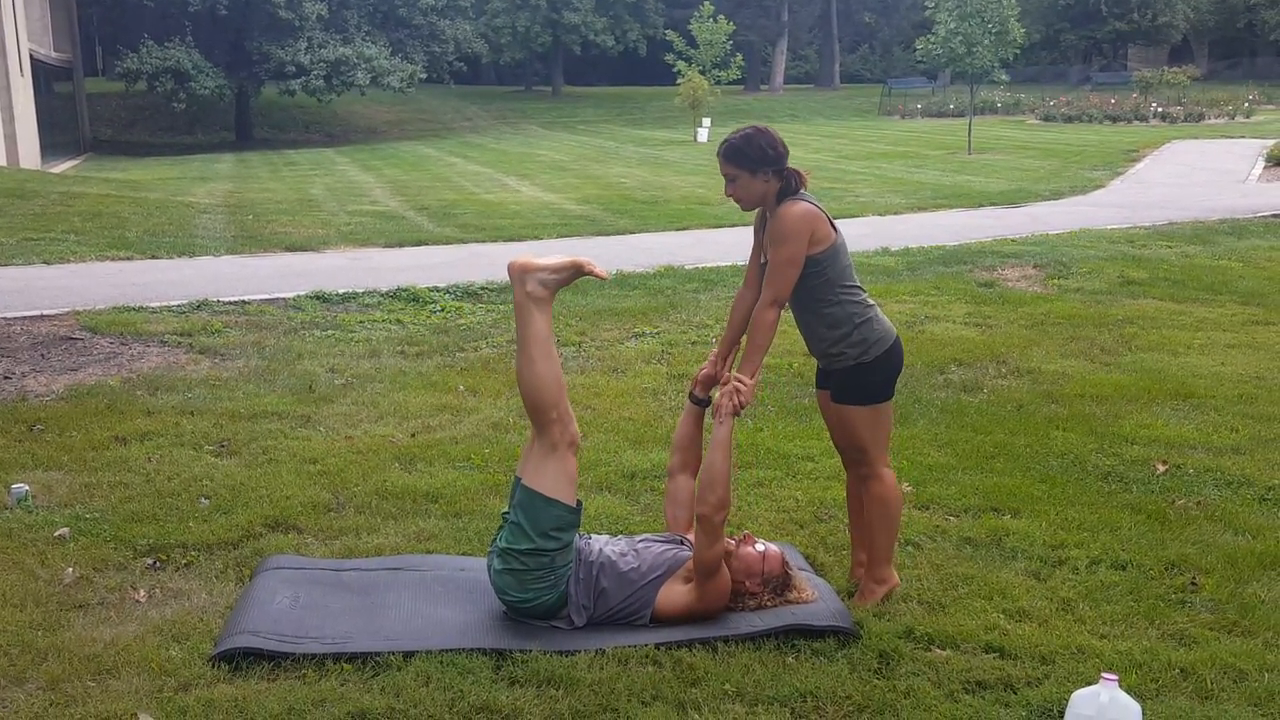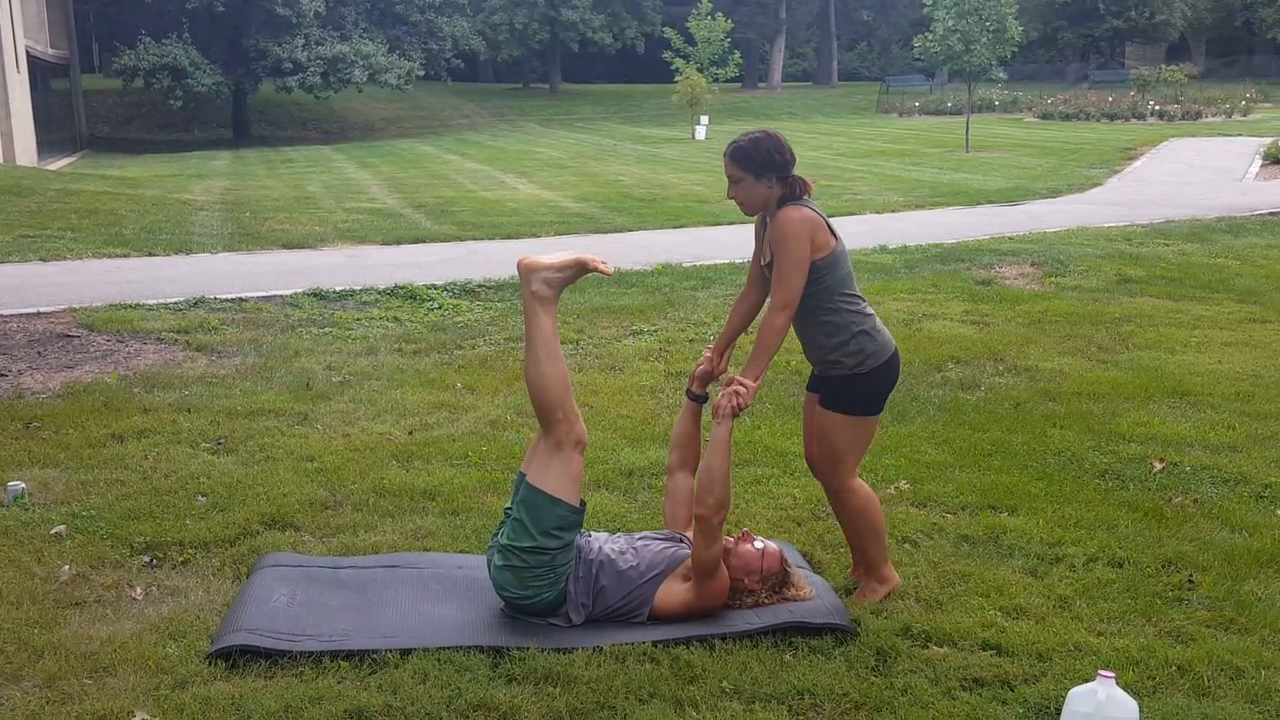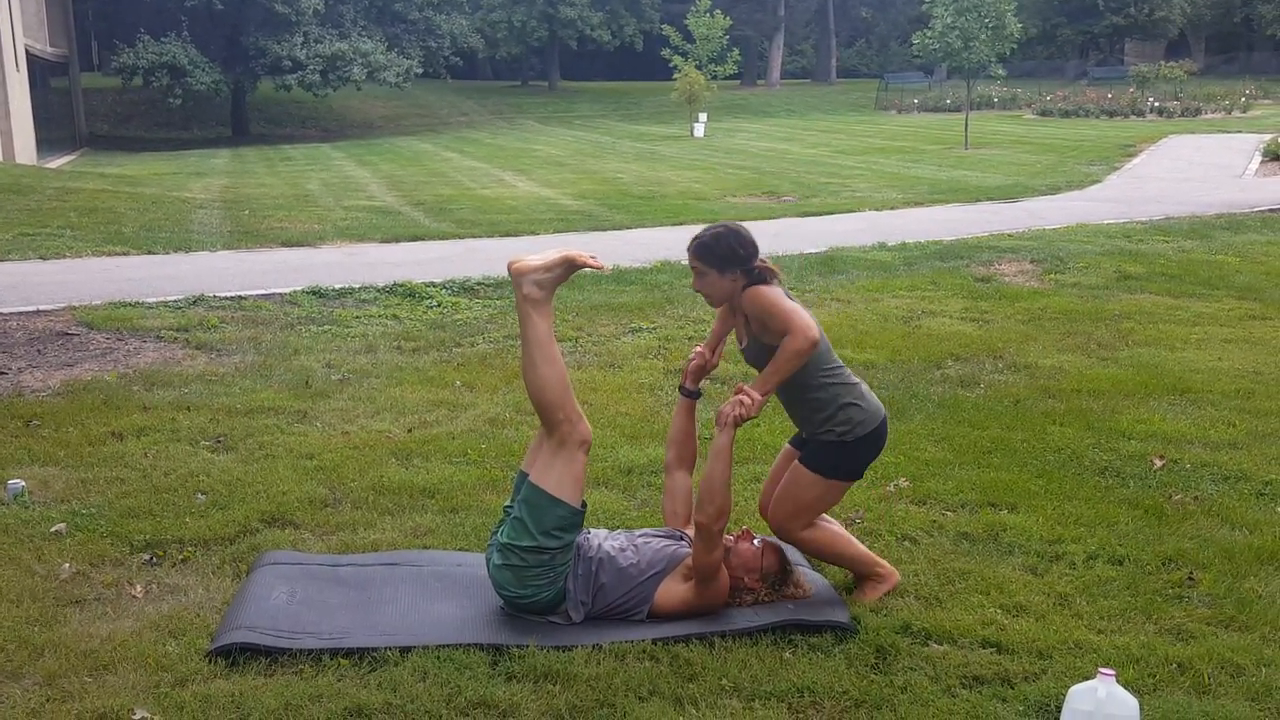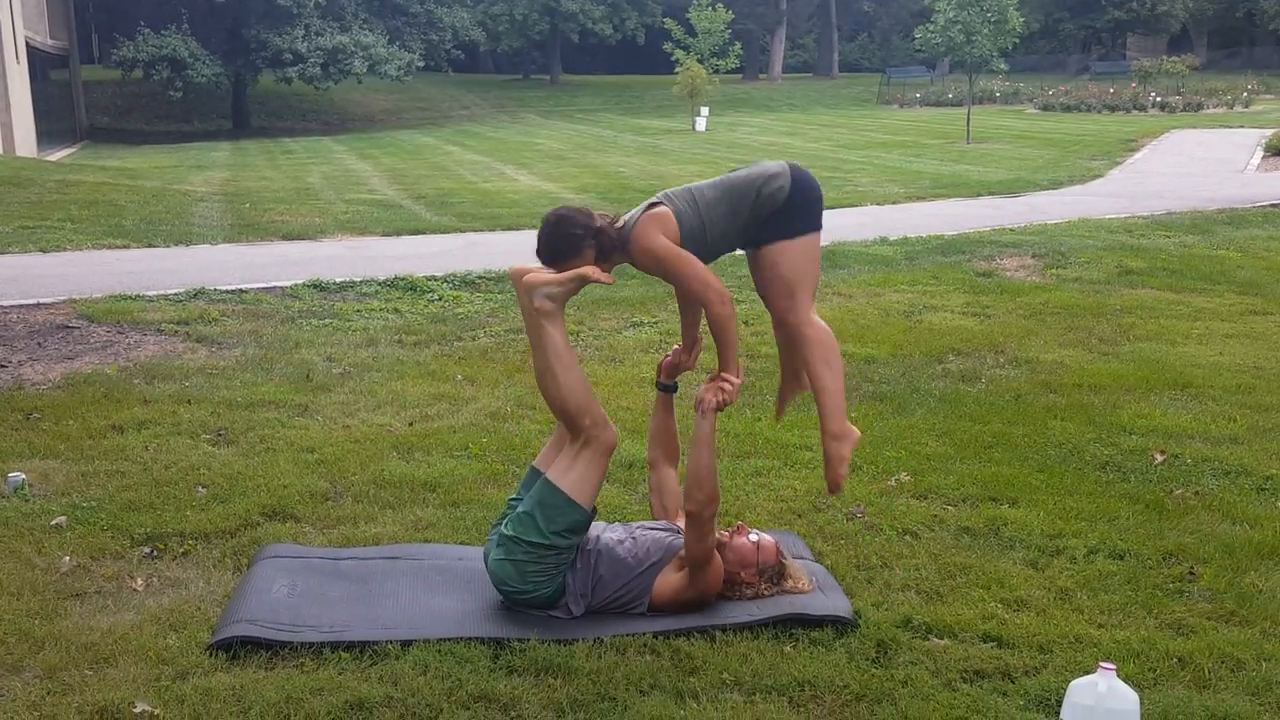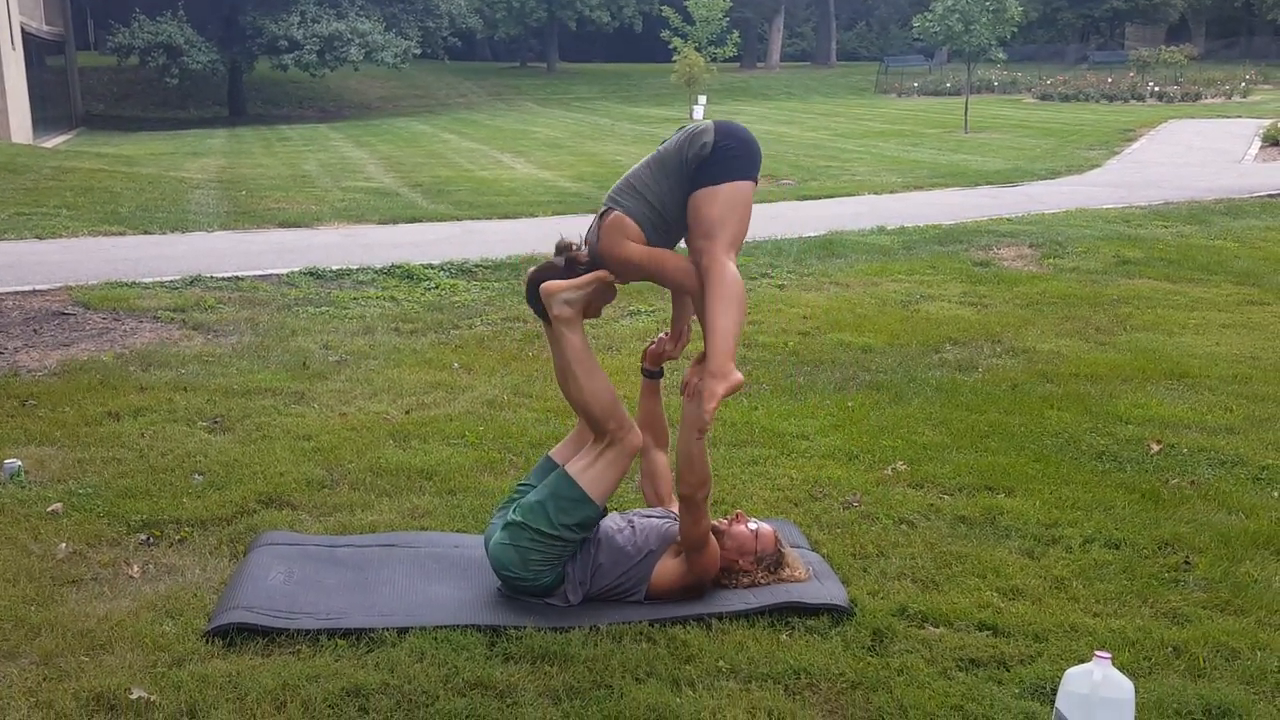
dt=0.4s
person 1, frame 1
left shoulder: (796, 216)
right shoulder: (768, 218)
left elbow: (771, 303)
right elbow: (750, 291)
left wrist: (746, 376)
right wrist: (721, 357)
left hip: (866, 355)
right hip: (836, 357)
left knee: (872, 466)
right knee: (853, 462)
left ankle: (882, 574)
right ankle: (861, 564)
person 1, frame 2
left shoulder: (792, 220)
right shoulder: (770, 221)
left elbow: (782, 309)
right elbow: (755, 291)
left wrist: (750, 376)
right wrist: (720, 348)
left hip: (862, 364)
right hip: (835, 363)
left knee: (838, 473)
right knee: (822, 465)
left ankle: (880, 572)
right ankle: (862, 563)
person 1, frame 3
left shoulder: (758, 297)
right shoulder: (742, 296)
left elbow: (805, 337)
left wrist: (757, 391)
right wrist: (709, 349)
left hip: (850, 430)
right hip: (822, 426)
left knee: (784, 521)
right knee: (772, 508)
left ankle: (877, 572)
right ankle: (870, 567)
person 1, frame 4
left shoulder: (641, 242)
right shoulder: (625, 239)
left elbow: (718, 296)
right elbow: (692, 287)
left wrist: (728, 375)
right wrist: (687, 342)
left hip: (784, 196)
right hip: (770, 201)
left knee: (796, 316)
right knee: (780, 311)
left ankle: (837, 431)
right ankle: (793, 375)
person 1, frame 5
left shoulder: (612, 251)
right shoulder: (609, 245)
left elbow: (691, 284)
left wrist: (707, 355)
right wrist: (681, 323)
left hip: (719, 147)
right hip: (706, 149)
left knee: (713, 258)
left ankle: (720, 369)
person 2, frame 1
left shoulder: (713, 591)
right shoulder: (689, 551)
left elbow: (711, 513)
right elbow: (681, 471)
left wrist: (724, 421)
right wrist: (699, 397)
left hip: (536, 583)
right hip: (523, 567)
left knee: (558, 435)
right knee: (552, 431)
left ankle: (533, 290)
right ankle: (532, 289)
person 2, frame 2
left shoulder: (711, 590)
right shoulder: (689, 549)
left elbow: (709, 513)
right elbow: (680, 468)
left wrist: (723, 424)
right wrist: (696, 392)
left hip: (535, 580)
right hip: (520, 559)
left knee: (565, 433)
right knee: (559, 430)
left ankle: (541, 290)
right ankle: (542, 285)
person 2, frame 3
left shoulder: (711, 588)
right shoulder: (688, 546)
left elbow: (709, 520)
right elbow: (677, 466)
left wrist: (725, 432)
right wrist: (689, 387)
left hip: (533, 579)
right hip: (522, 561)
left knee: (572, 433)
right knee: (560, 425)
left ankle: (534, 293)
right ankle: (534, 291)
person 2, frame 4
left shoulder: (707, 579)
right shoulder: (683, 540)
left elbow: (700, 509)
right elbow: (662, 460)
left wrist: (707, 418)
right wrist: (665, 385)
left hip: (527, 571)
right hip: (513, 548)
left knee: (595, 434)
right knee: (578, 427)
left ankle: (544, 305)
right ankle: (535, 298)
person 2, frame 5
left shoulder: (702, 565)
right shoulder: (676, 523)
left elbow: (694, 492)
right elbow: (655, 445)
left wrist: (696, 401)
right wrist: (651, 371)
left hip: (525, 555)
right hip: (513, 535)
left knee: (624, 436)
right knee: (600, 428)
left ankle: (566, 312)
right ankle: (566, 311)
